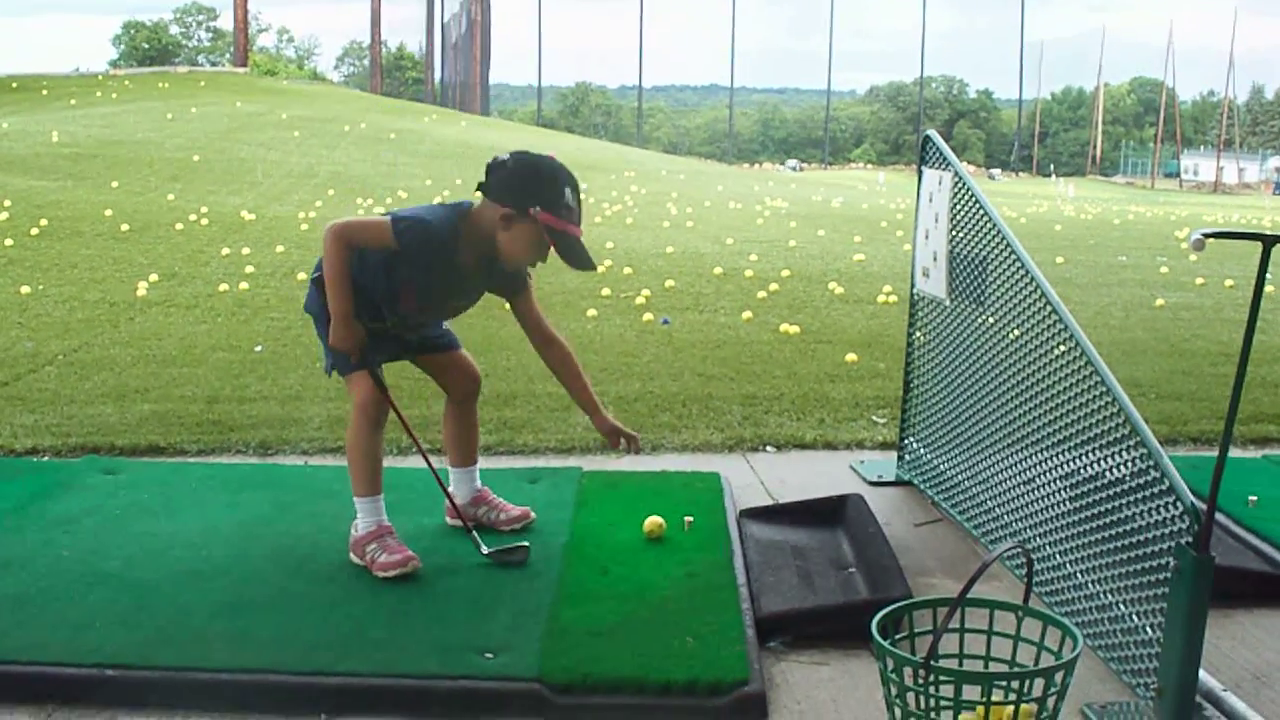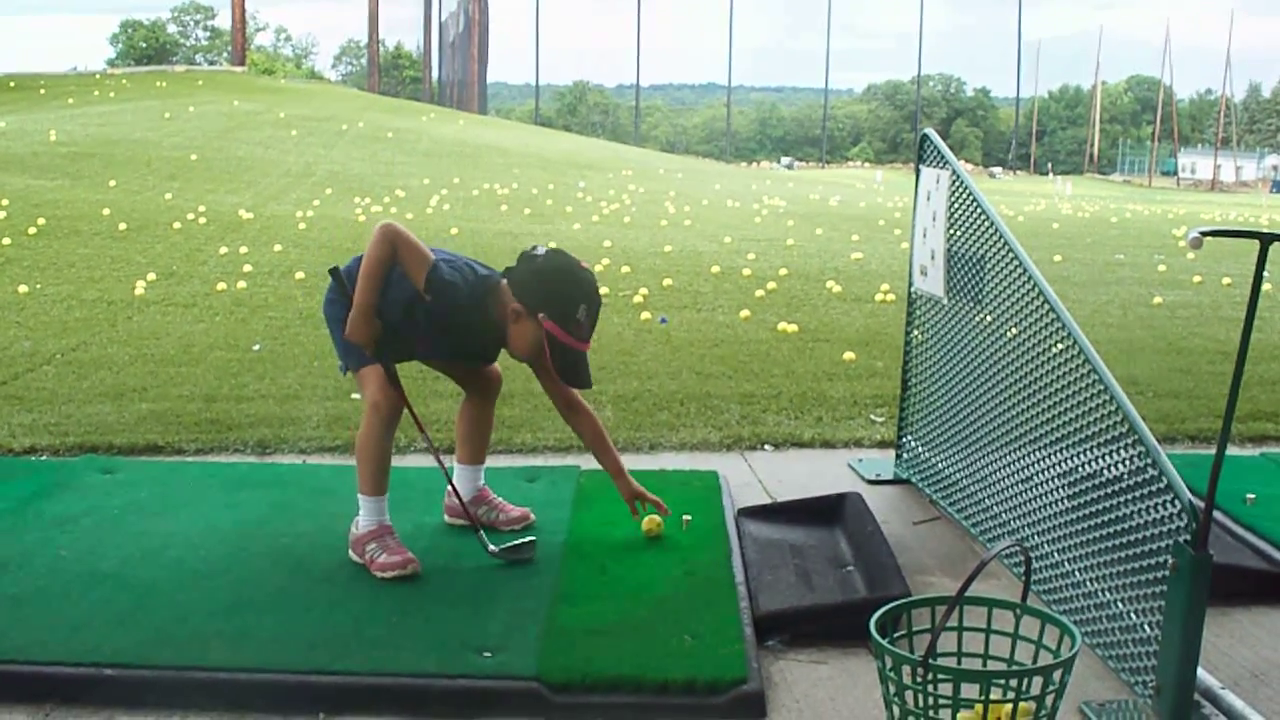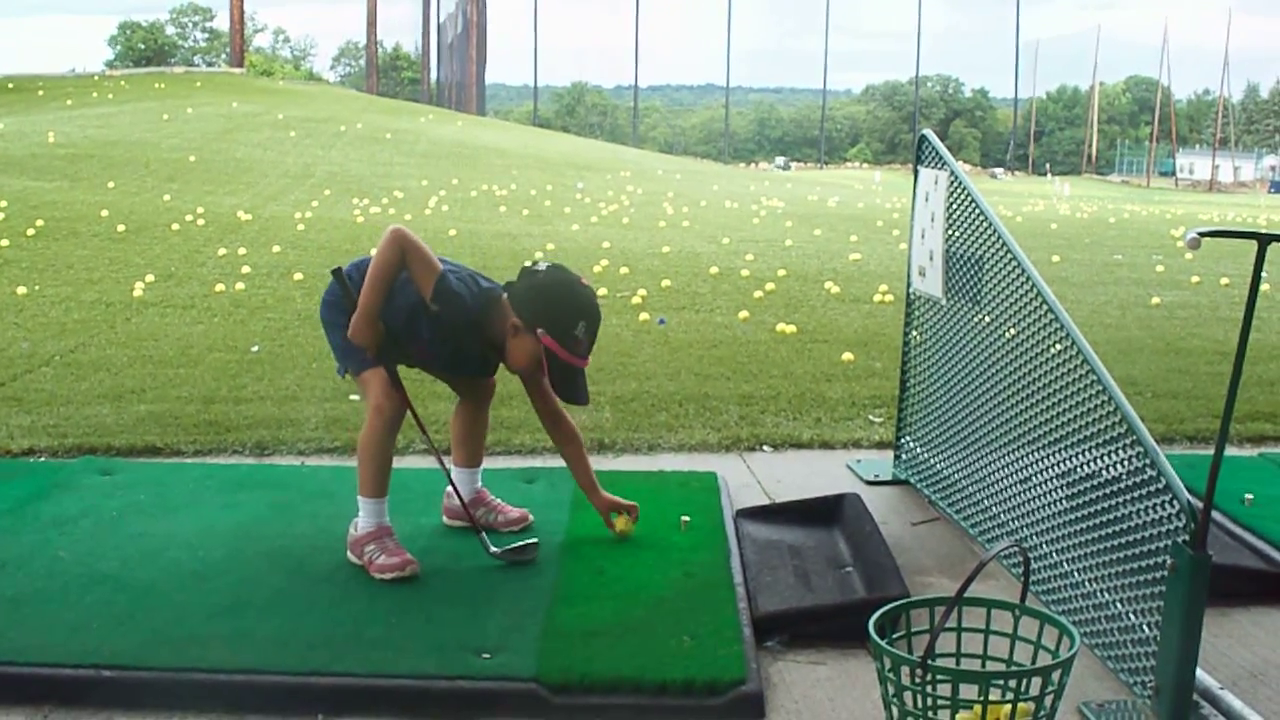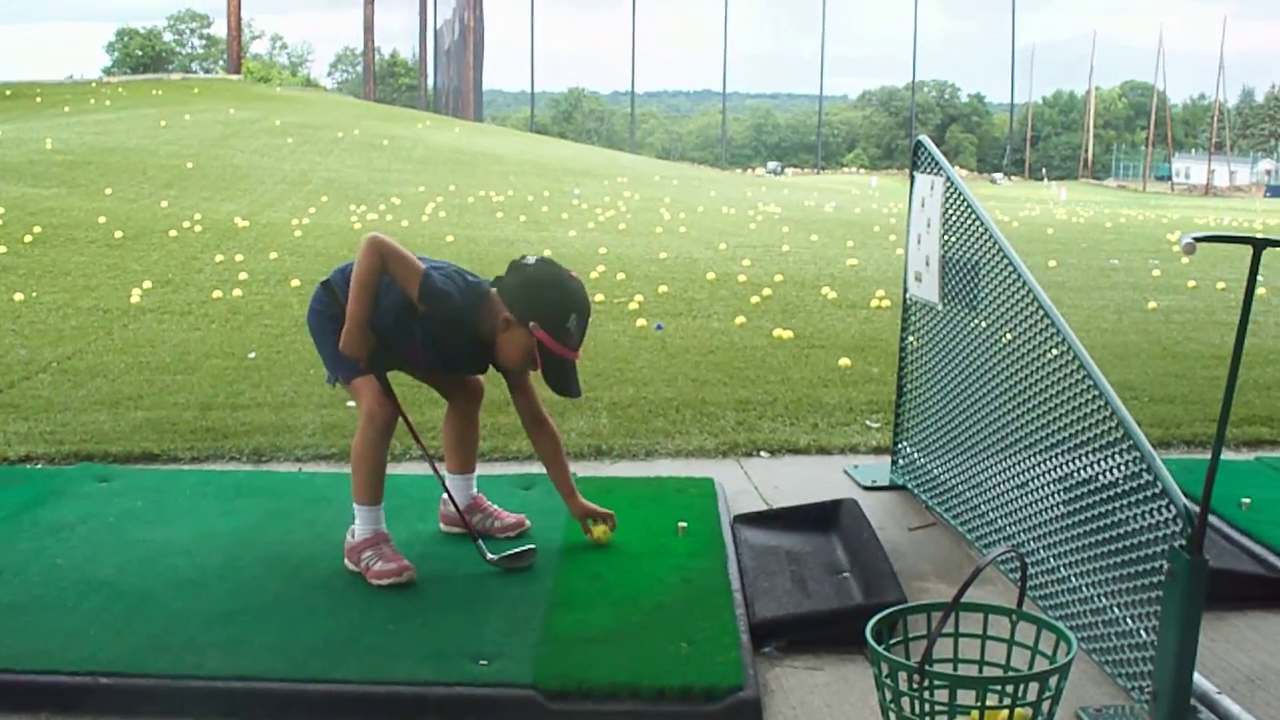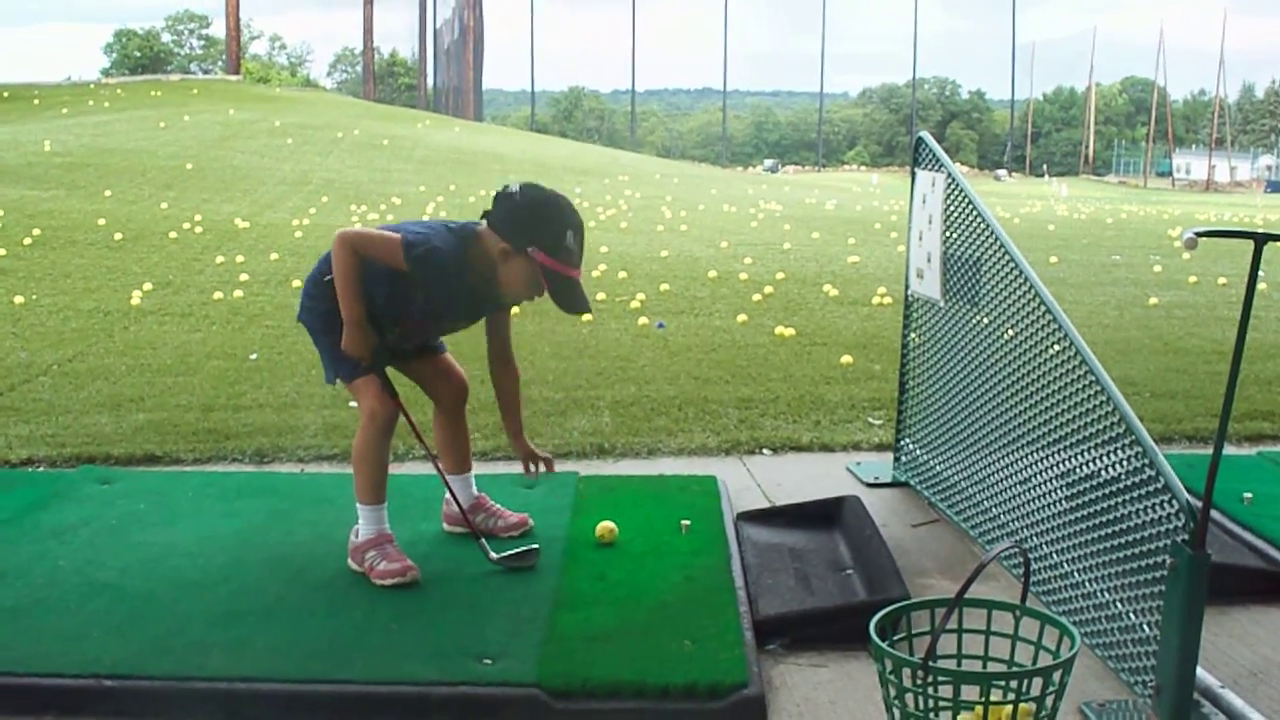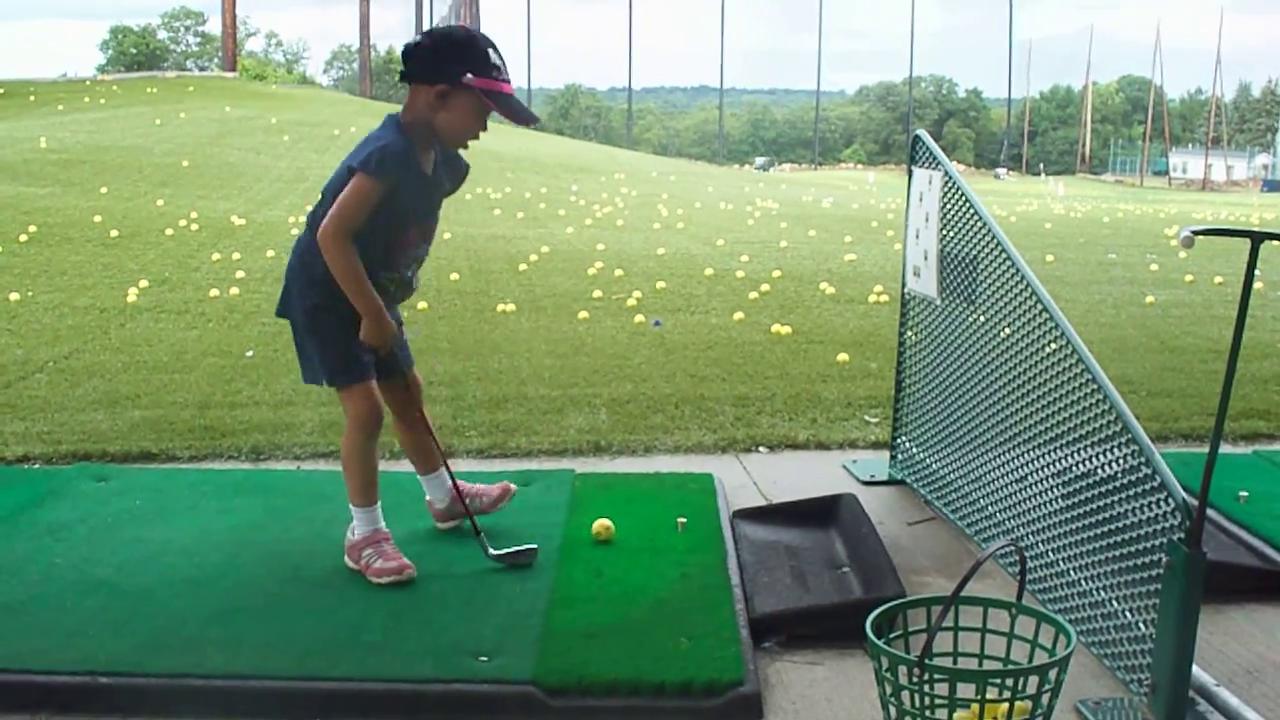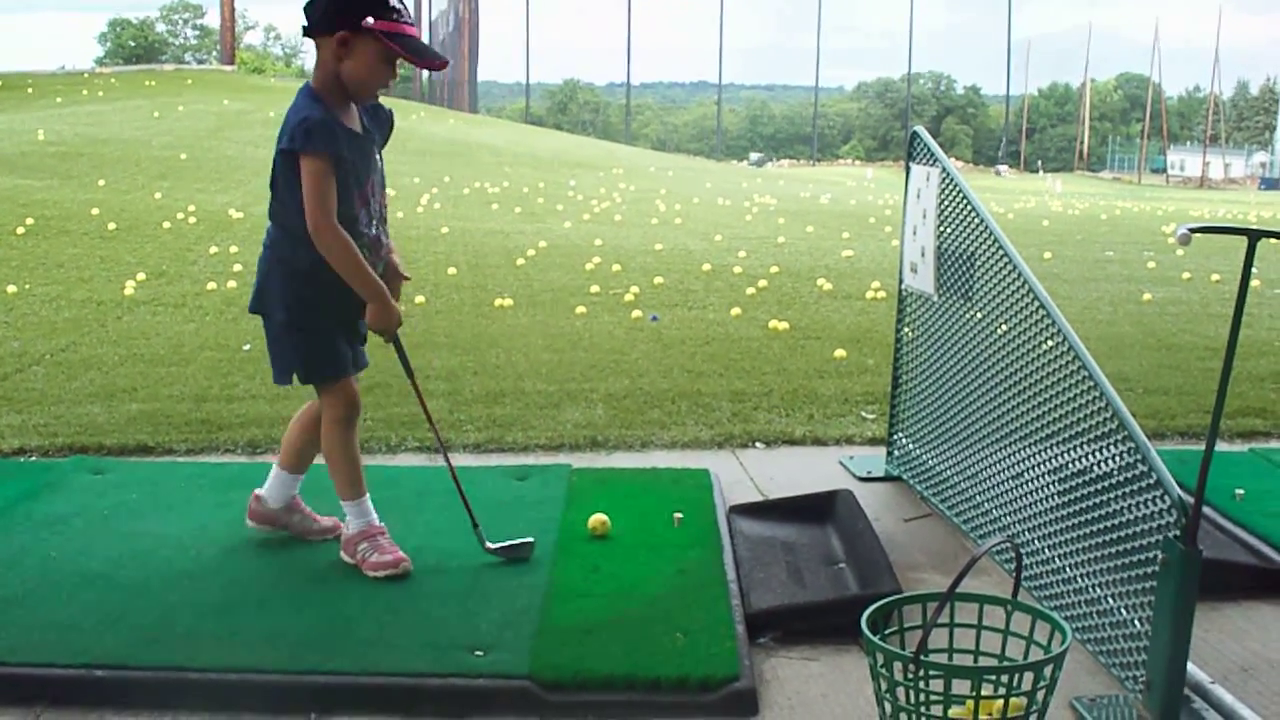
dt=0.3s
person 1, frame 1
left shoulder: (501, 263)
right shoulder: (431, 233)
left elbow: (546, 339)
right elbow: (336, 234)
left wrist: (599, 416)
right wrist: (343, 321)
left hip: (402, 310)
right hip: (343, 295)
left knee: (464, 378)
right knee: (369, 395)
left ankle: (465, 495)
right ankle: (369, 530)
person 1, frame 2
left shoulder: (522, 323)
right shoulder: (455, 292)
left elbow: (571, 406)
right elbow: (386, 232)
left wrist: (622, 479)
right wrist: (362, 315)
left hip: (413, 312)
right hip: (358, 301)
left knee: (486, 380)
right knee: (384, 396)
left ankle: (467, 494)
right ankle: (368, 528)
person 1, frame 3
left shoulder: (517, 340)
right shoulder: (461, 304)
left elbow: (557, 422)
right elbow: (397, 237)
left wrist: (595, 494)
right wrist: (366, 317)
left hip: (406, 314)
right hip: (355, 306)
left knee: (479, 387)
right knee: (387, 400)
left ankle: (465, 496)
right ankle: (368, 530)
person 1, frame 4
left shoulder: (501, 338)
right shoulder: (448, 301)
left elbow: (536, 421)
right elbow: (373, 244)
left wrist: (573, 499)
right wrist: (356, 327)
left hip: (396, 319)
right hip: (341, 312)
left knee: (467, 390)
right knee: (379, 407)
left ankle: (461, 502)
right ankle: (364, 536)
person 1, frame 5
left shoulder: (495, 282)
right shoulder: (436, 254)
left elbow: (502, 360)
right elbow: (345, 240)
left wrist: (518, 438)
right wrist: (356, 326)
right hip: (335, 303)
left knee: (453, 386)
right knee: (380, 409)
left ankle: (465, 503)
right ankle: (368, 538)
person 1, frame 6
left shoulder: (439, 161)
right shoulder: (389, 155)
right elbow: (332, 235)
left wrist: (384, 310)
right wrist: (373, 315)
left hip: (372, 292)
right hip: (323, 295)
left knee: (406, 393)
right knee: (366, 406)
left ankle: (443, 497)
right ankle: (365, 534)
person 1, frame 7
left shoulder: (366, 116)
right shoulder: (313, 123)
right elbow: (322, 227)
left wrist: (386, 255)
right wrist: (377, 297)
left hip: (335, 287)
right hip: (302, 288)
left knee: (330, 397)
right knee: (343, 400)
left ankle: (274, 498)
right ankle: (362, 529)
